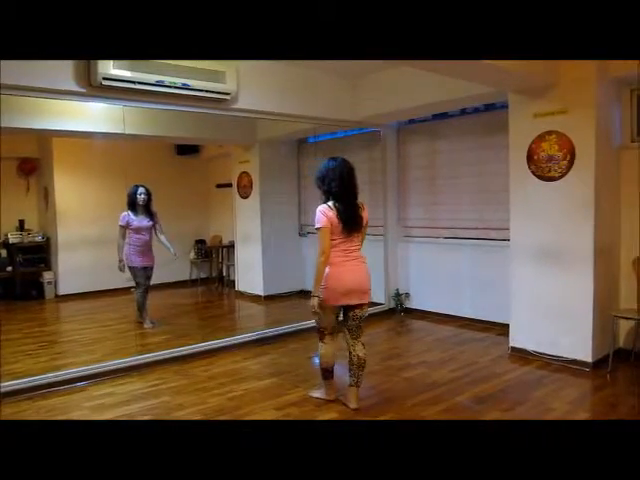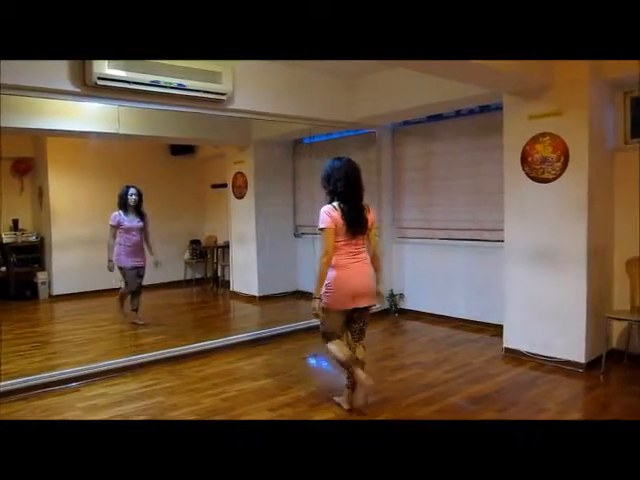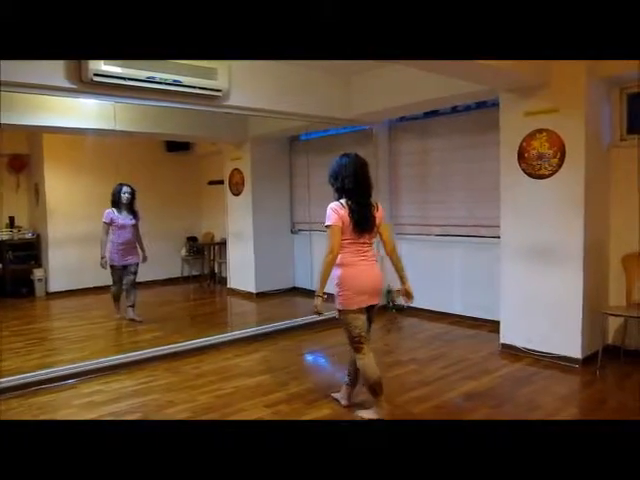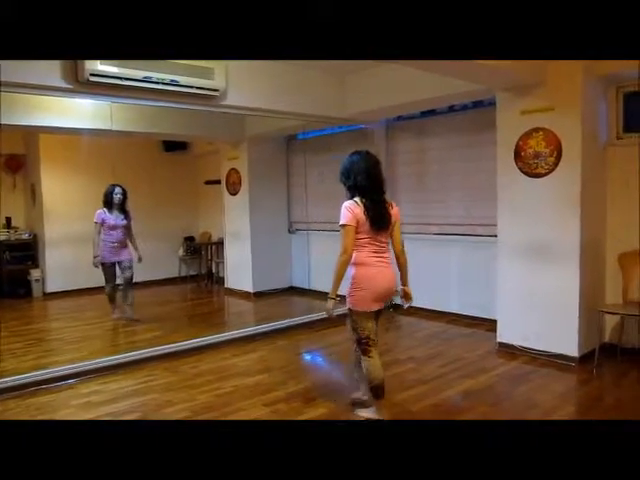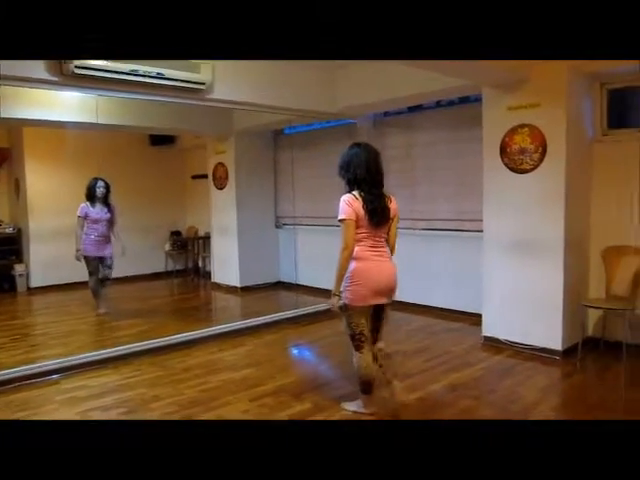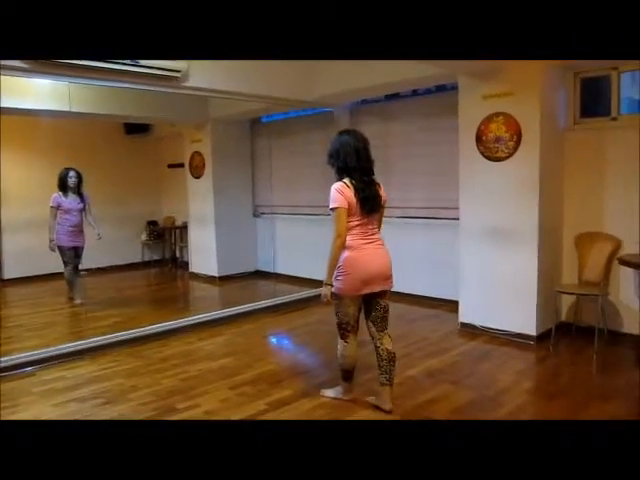
dt=0.3s
person 1, frame 1
left shoulder: (325, 211)
right shoulder: (361, 210)
left elbow: (324, 254)
left wrist: (315, 292)
left hip: (335, 280)
right hip: (360, 278)
left knee: (326, 336)
right knee: (356, 339)
left ankle: (328, 389)
right ankle: (353, 396)
person 1, frame 2
left shoulder: (329, 212)
right shoulder: (367, 211)
left elbow: (327, 255)
right elbow: (373, 251)
left wrist: (317, 293)
right wrist: (376, 282)
left hip: (341, 281)
right hip: (365, 280)
left knee: (331, 337)
right knee: (356, 340)
left ankle: (359, 376)
right ankle: (348, 396)
person 1, frame 3
left shoulder: (336, 209)
right shoulder: (375, 209)
left elbow: (332, 253)
right elbow: (391, 248)
left wrist: (320, 292)
right wrist: (403, 281)
left hip: (350, 281)
right hip: (373, 278)
left knee: (360, 347)
right knee: (360, 341)
left ankle: (379, 407)
right ankle: (346, 393)
person 1, frame 4
left shoulder: (351, 207)
right shoulder: (390, 207)
left elbow: (346, 253)
right elbow: (399, 250)
left wrist: (332, 294)
right wrist: (405, 283)
left hip: (365, 280)
right hip: (388, 278)
left knee: (367, 345)
right knee: (363, 335)
left ankle: (378, 408)
right ankle: (365, 389)
person 1, frame 5
left shoulder: (349, 201)
right shoulder: (389, 201)
left elbow: (347, 248)
right elbow: (391, 244)
left wrist: (336, 290)
left hip: (362, 276)
right hip: (387, 274)
left knee: (360, 342)
right knee: (373, 337)
left ankle: (366, 402)
person 1, frame 6
left shoulder: (340, 189)
right shoulder: (377, 188)
left elbow: (340, 237)
left wrist: (328, 280)
left hip: (354, 265)
right hip: (380, 261)
left knee: (347, 333)
right knee: (380, 331)
left ankle: (345, 389)
right ankle: (386, 396)
person 2, frame 1
left shoulder: (152, 215)
right shoulder: (126, 216)
left elbow: (160, 234)
right elbow: (121, 239)
left wrist: (171, 248)
right wrist: (120, 259)
left hip: (148, 256)
right hip: (134, 256)
left knee: (145, 287)
right knee: (141, 286)
left ankle: (141, 315)
right ankle: (144, 317)
person 2, frame 2
left shoulder: (142, 216)
right shoulder: (117, 216)
left elbow: (146, 237)
right elbow: (112, 238)
left wrist: (153, 255)
right wrist: (110, 259)
left hip: (139, 256)
right hip: (124, 256)
left knee: (138, 286)
right knee: (131, 286)
left ankle: (135, 315)
right ankle: (120, 301)
person 2, frame 3
left shoulder: (134, 213)
right shoulder: (110, 213)
right elbow: (104, 236)
left wrist: (143, 251)
right wrist: (103, 255)
left hip: (132, 253)
right hip: (116, 252)
left knee: (131, 282)
right knee: (118, 284)
left ankle: (130, 312)
right ankle: (117, 309)
person 2, frame 4
left shoulder: (126, 214)
right shoulder: (101, 214)
left elbow: (130, 233)
right elbow: (96, 235)
left wrist: (137, 250)
right wrist: (95, 255)
left hip: (123, 250)
right hip: (107, 251)
left knee: (128, 276)
right knee: (110, 282)
left ankle: (128, 308)
right ankle: (114, 309)
person 2, frame 5
left shoulder: (110, 207)
right shoulder: (85, 207)
left elbow: (113, 227)
right elbow: (79, 229)
left wrist: (121, 244)
right wrist: (78, 249)
left hip: (106, 244)
right hip: (90, 245)
left knee: (107, 274)
right knee: (94, 275)
left ankle: (99, 295)
right ankle: (99, 304)
person 2, frame 6
left shoulder: (83, 197)
right shoulder: (57, 197)
left elbow: (88, 215)
right elbow: (52, 219)
left wrist: (96, 229)
right wrist: (52, 238)
left hip: (78, 235)
right hip: (63, 235)
left knee: (75, 265)
right knee: (69, 265)
left ankle: (71, 292)
right ankle: (76, 295)
